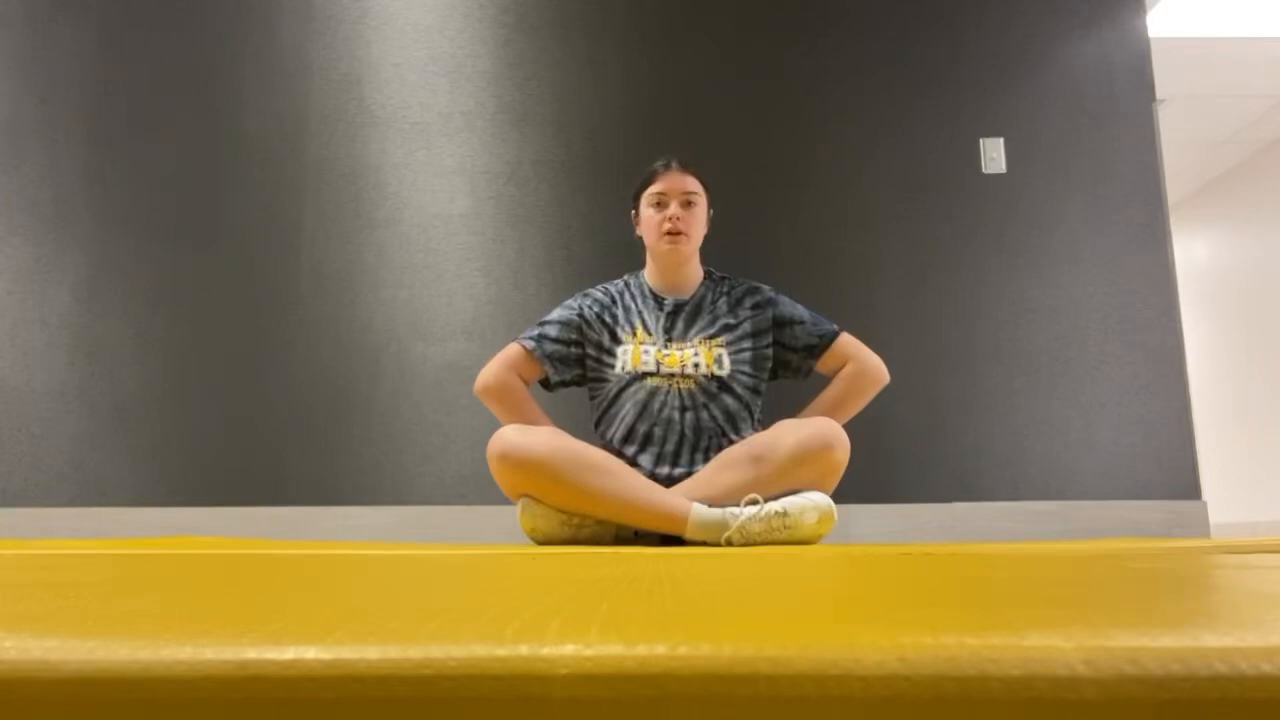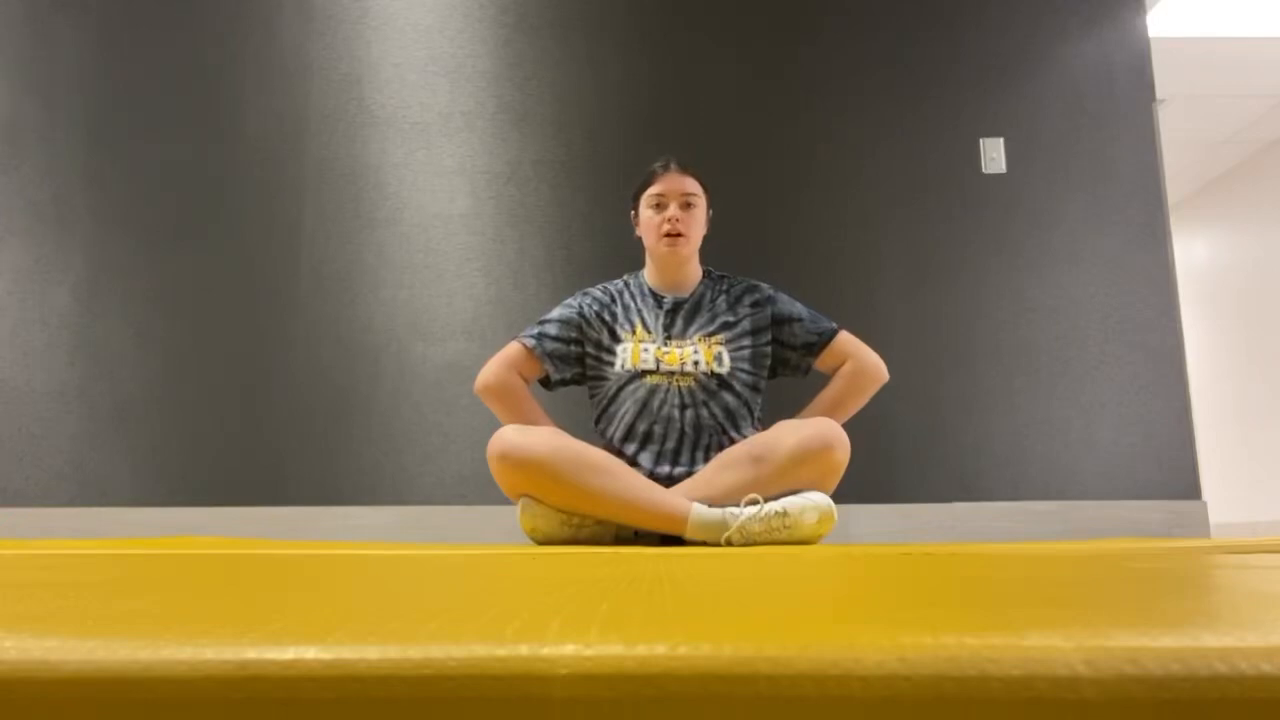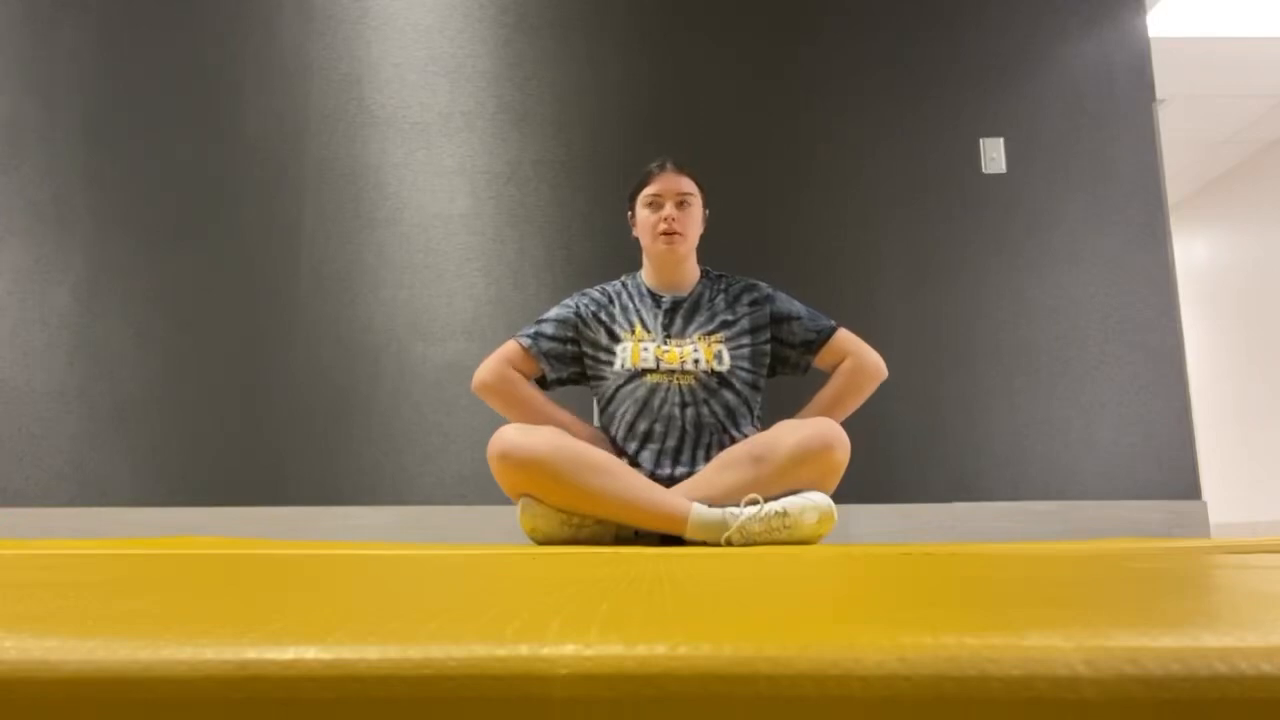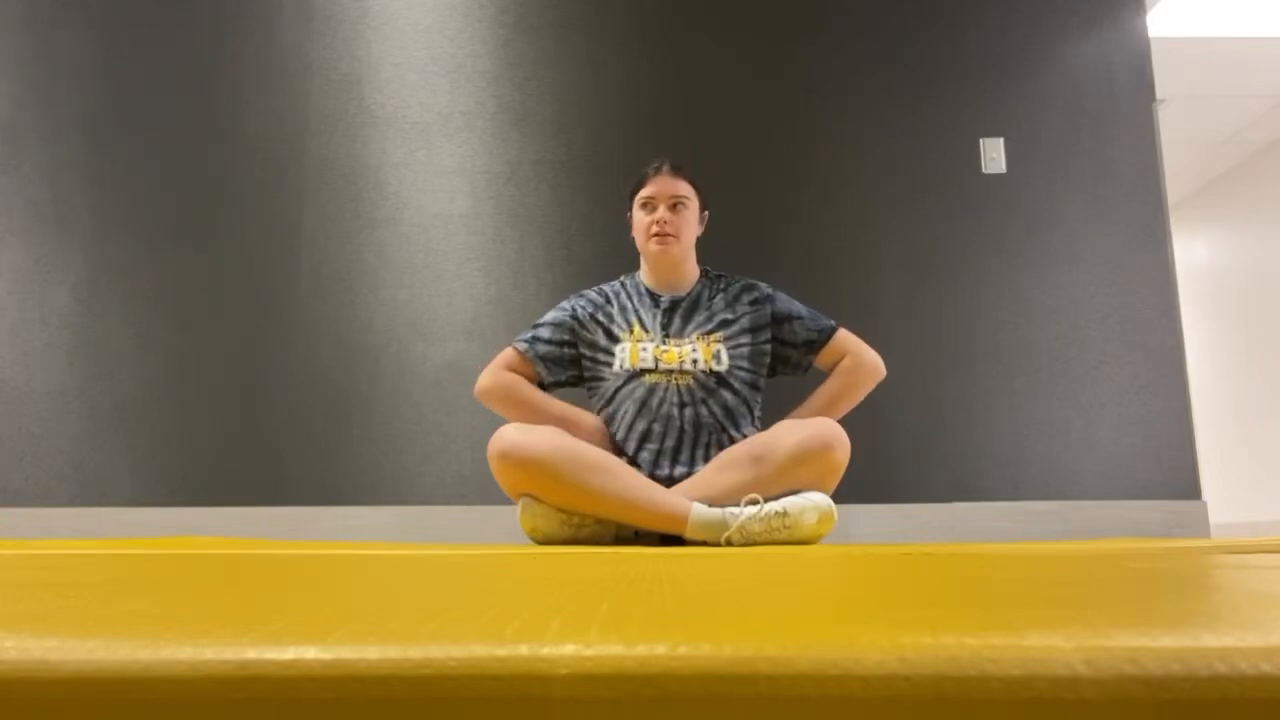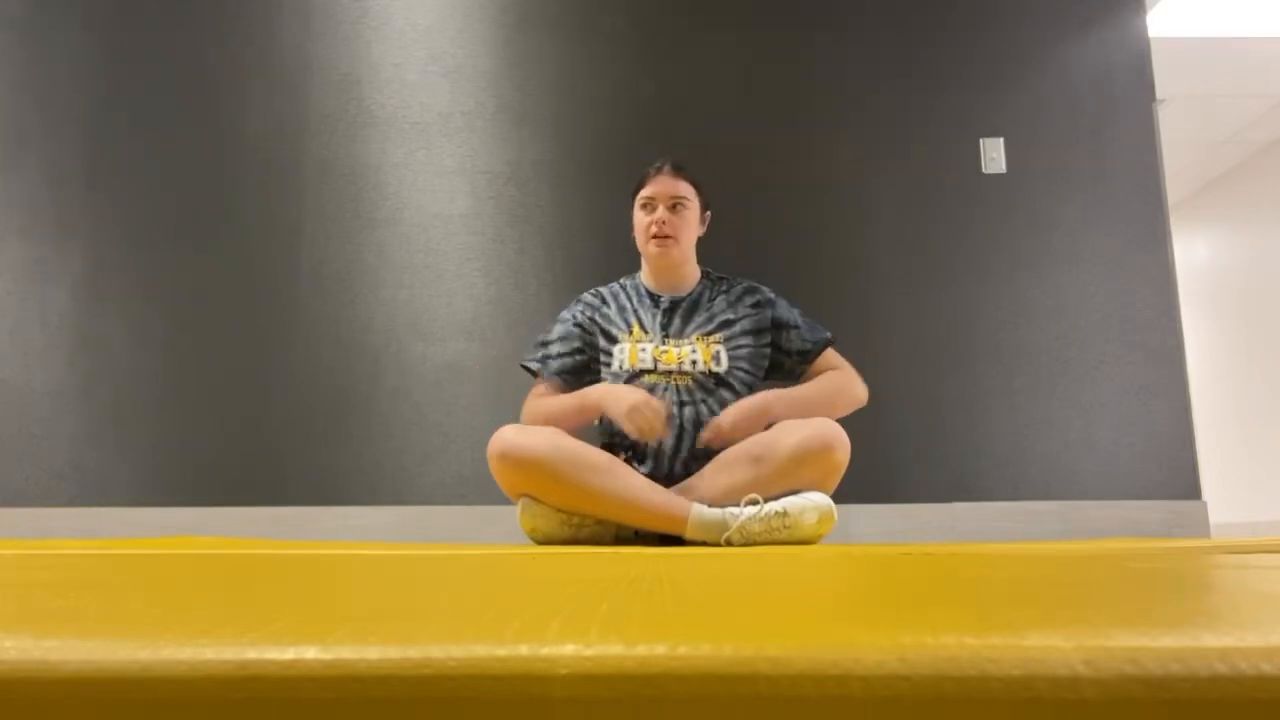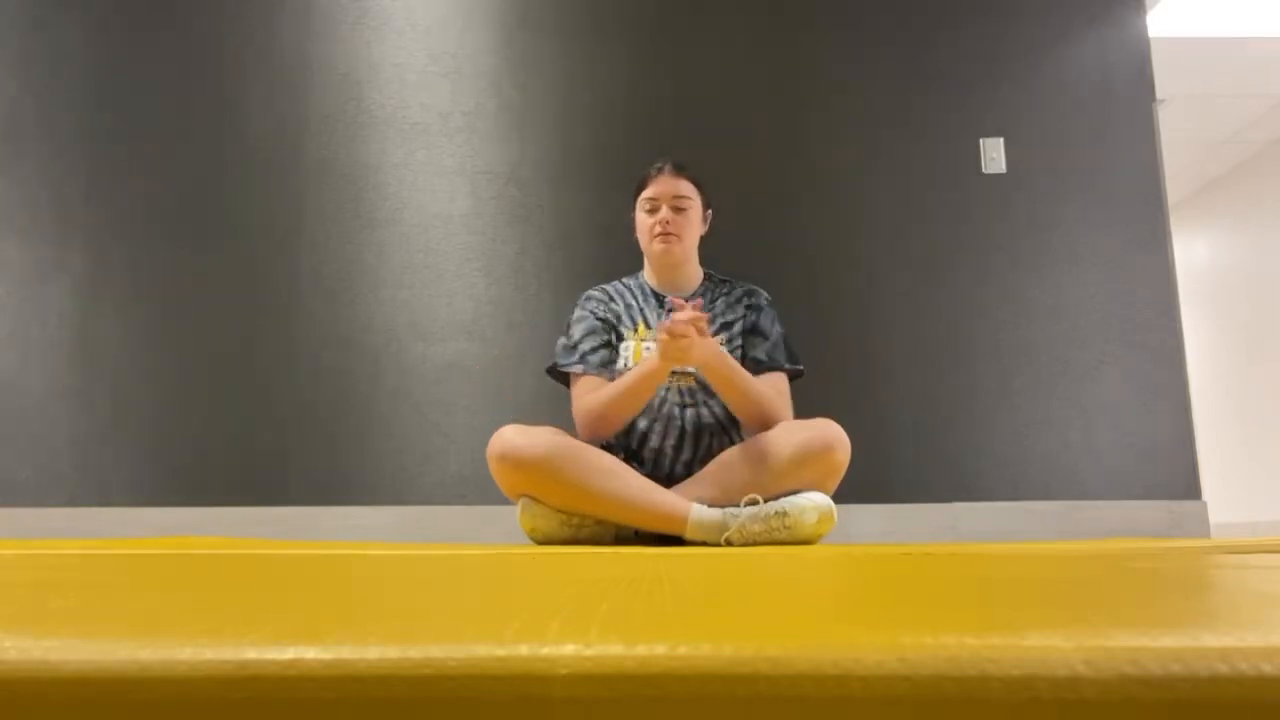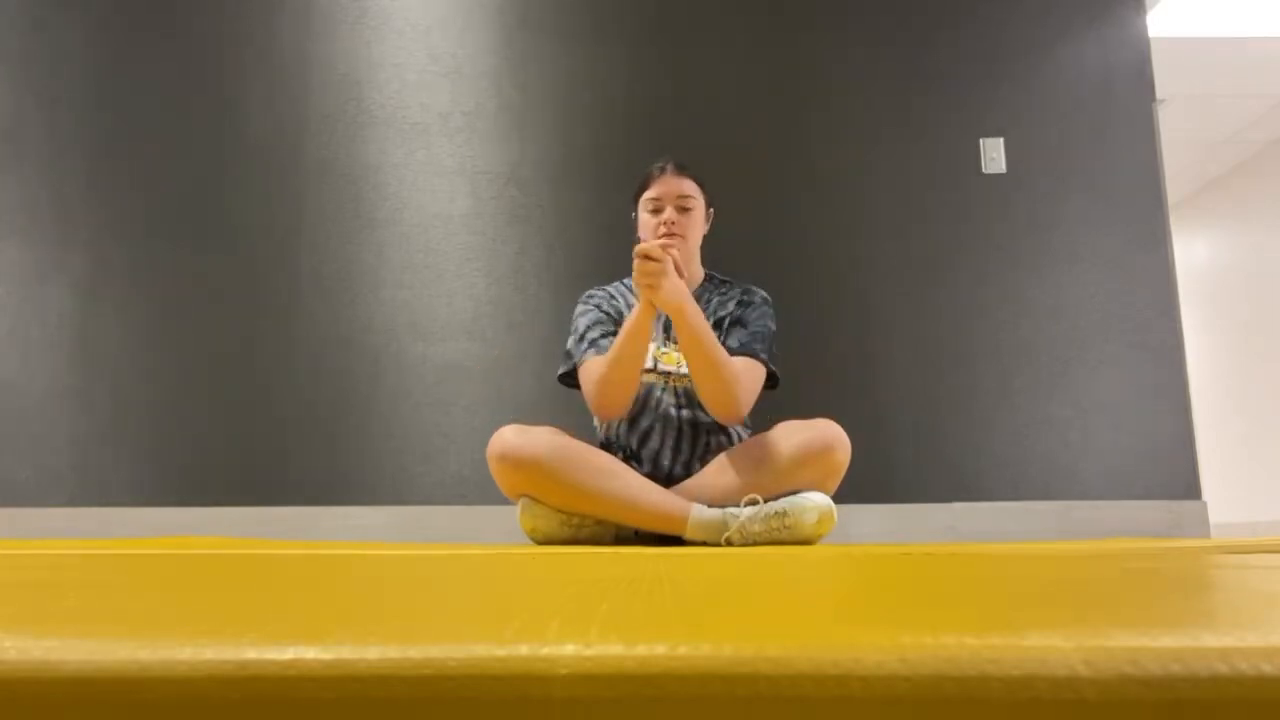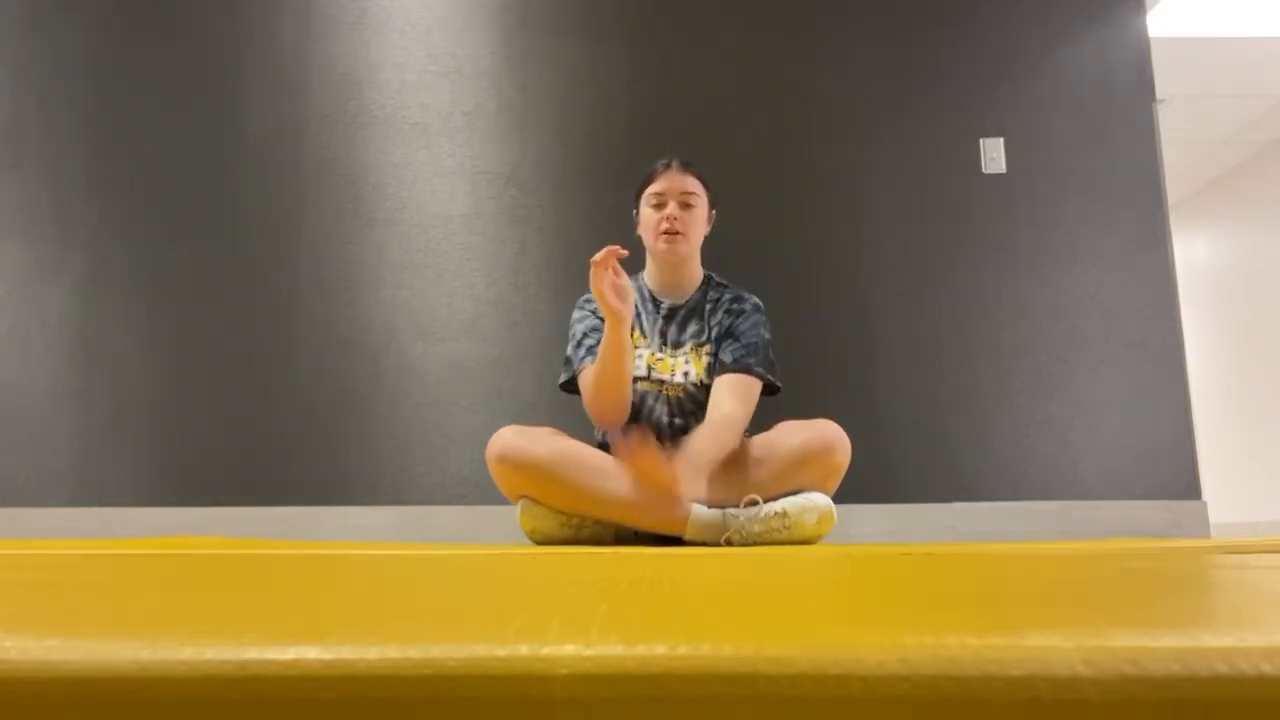
dt=0.3s
person 1, frame 1
left shoulder: (756, 307)
right shoulder: (596, 310)
left elbow: (867, 369)
right elbow: (495, 380)
left wrist: (786, 449)
right wrist: (565, 463)
left hip: (731, 492)
right hip: (620, 495)
left knee: (827, 440)
right knee: (508, 447)
left ankle: (608, 521)
right ankle: (715, 523)
person 1, frame 2
left shoulder: (755, 306)
right shoulder: (597, 308)
left elbow: (866, 367)
right elbow: (495, 378)
left wrist: (786, 448)
right wrist: (566, 464)
left hip: (732, 492)
right hip: (621, 495)
left knee: (827, 442)
right knee: (508, 447)
left ankle: (596, 518)
right ankle: (723, 524)
person 1, frame 3
left shoulder: (754, 304)
right shoulder: (594, 310)
left elbow: (865, 364)
right elbow: (492, 375)
left wrist: (785, 446)
right wrist: (584, 438)
left hip: (730, 490)
right hip: (619, 493)
left knee: (828, 442)
right knee: (510, 445)
left ankle: (615, 521)
right ankle: (721, 523)
person 1, frame 4
left shoulder: (753, 304)
right shoulder: (592, 310)
left elbow: (864, 364)
right elbow: (494, 382)
left wrist: (785, 441)
right wrist: (585, 428)
left hip: (732, 489)
right hip: (619, 491)
left knee: (827, 442)
right knee: (509, 446)
left ankle: (611, 521)
right ankle: (722, 524)
person 1, frame 5
left shoulder: (753, 305)
right shoulder: (594, 309)
left elbow: (850, 389)
right elbow: (534, 417)
left wrist: (763, 406)
right wrist: (603, 397)
left hip: (728, 487)
right hip: (621, 490)
left knee: (826, 440)
right knee: (509, 444)
left ankle: (600, 517)
right ankle: (719, 523)
person 1, frame 6
left shoulder: (748, 306)
right shoulder: (600, 305)
left elbow: (776, 423)
right elbow: (590, 424)
left wrist: (706, 354)
right wrist: (661, 359)
left hip: (726, 484)
right hip: (620, 487)
left knee: (827, 440)
right knee: (509, 446)
left ankle: (607, 519)
right ankle: (722, 522)
person 1, frame 7
left shoulder: (747, 305)
right shoulder: (601, 304)
left elbow: (730, 406)
right elbow: (606, 407)
left wrist: (678, 301)
right wrist: (645, 305)
left hip: (724, 480)
right hip: (621, 486)
left knee: (827, 441)
right knee: (509, 446)
left ankle: (599, 519)
right ankle: (722, 524)
person 1, frame 8
left shoulder: (740, 311)
right shoulder: (595, 307)
left elbow: (729, 417)
right elbow: (606, 415)
left wrist: (678, 472)
right wrist: (617, 321)
left hip: (718, 484)
right hip: (618, 488)
left knee: (826, 442)
right knee: (509, 447)
left ankle: (610, 522)
right ankle: (723, 523)
